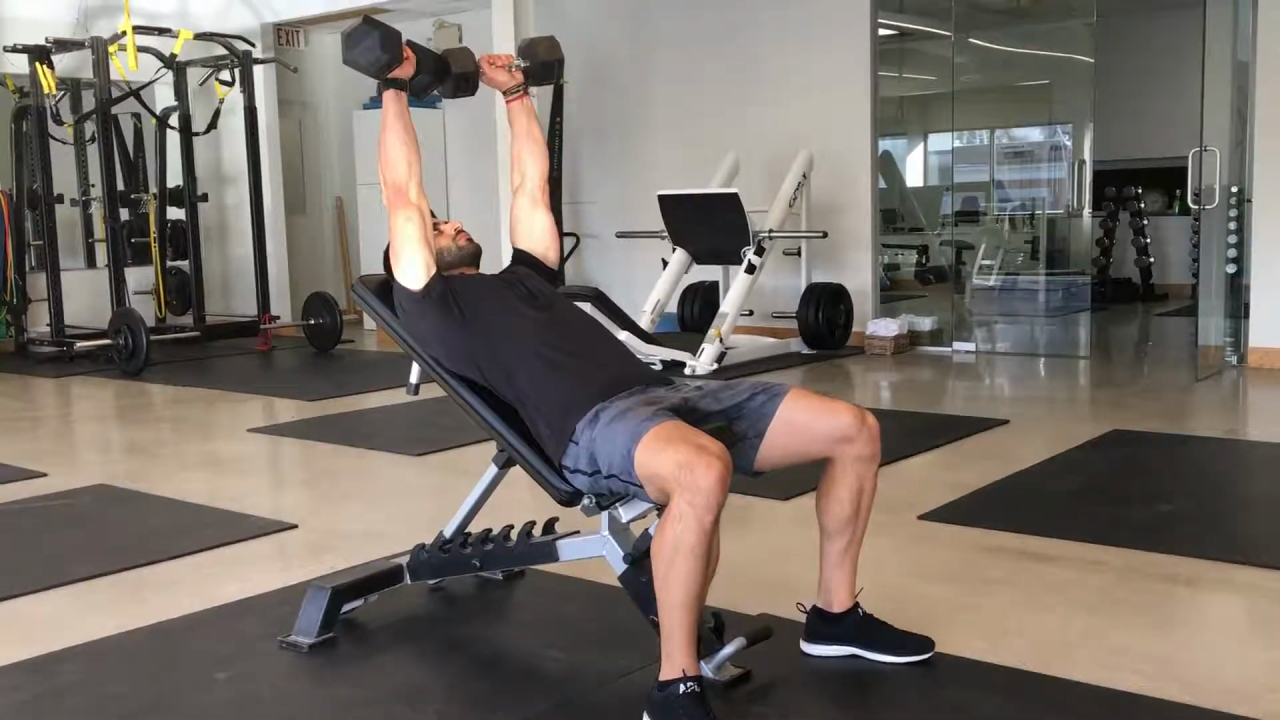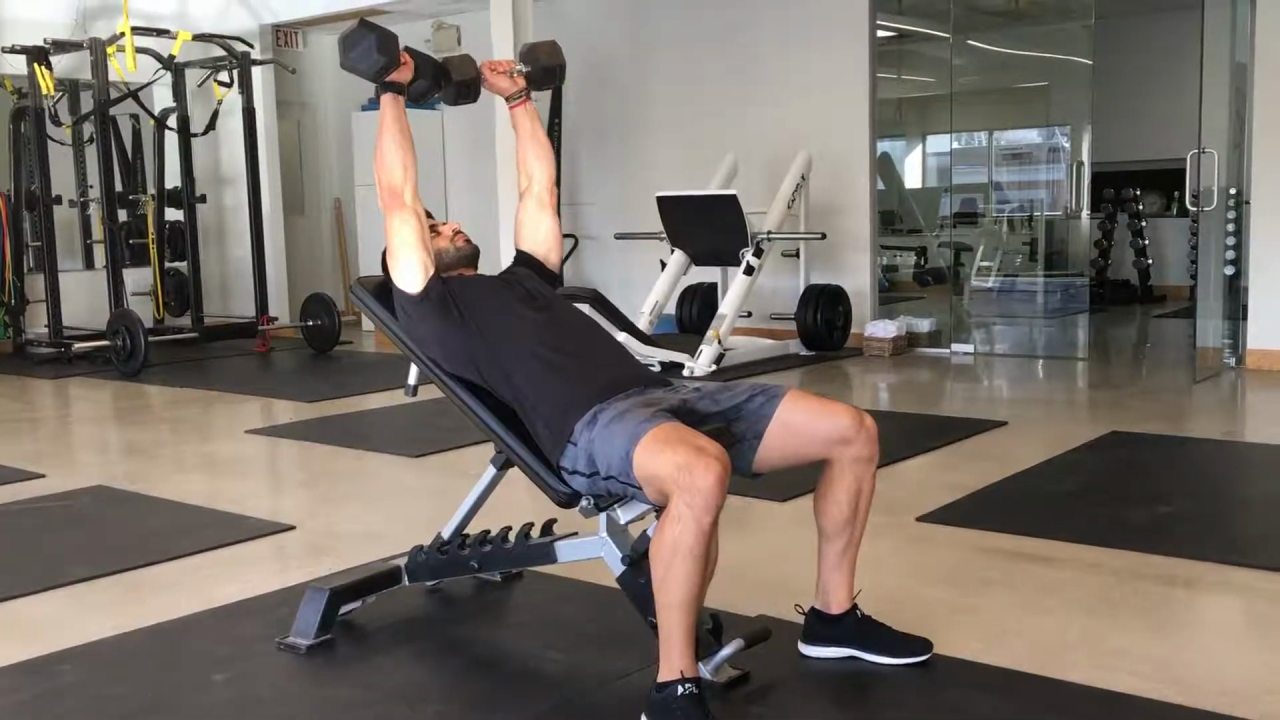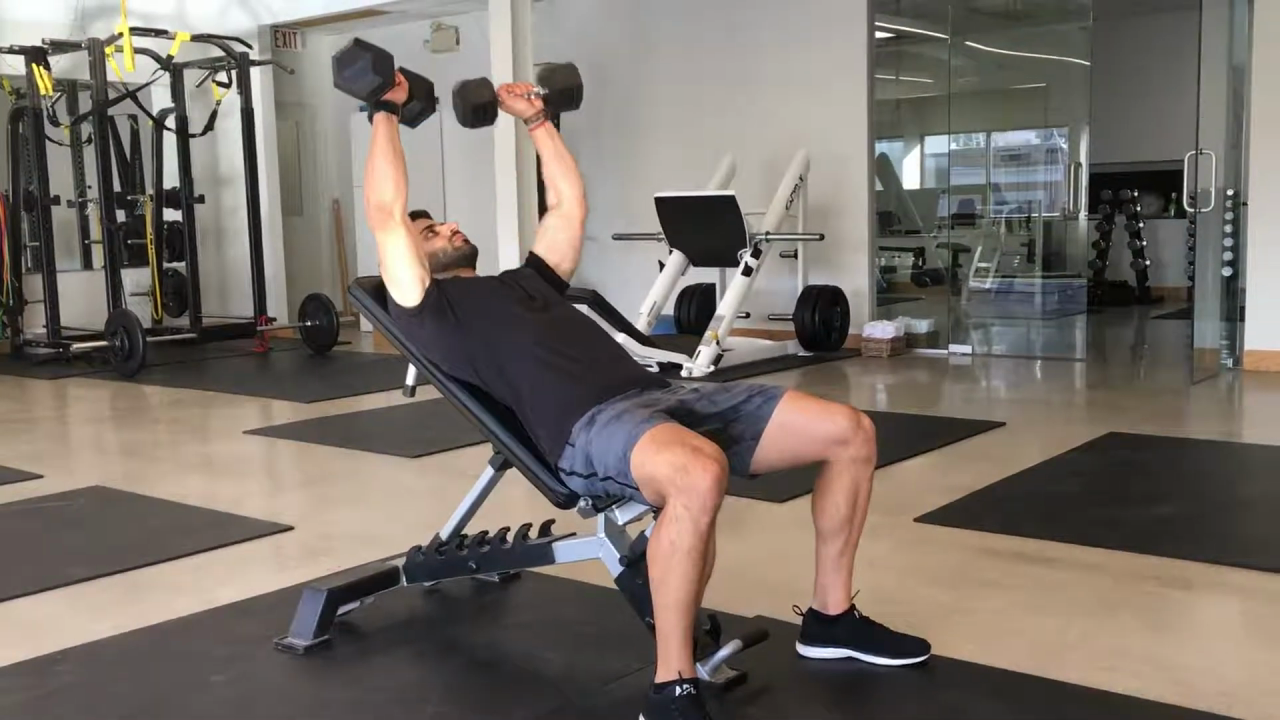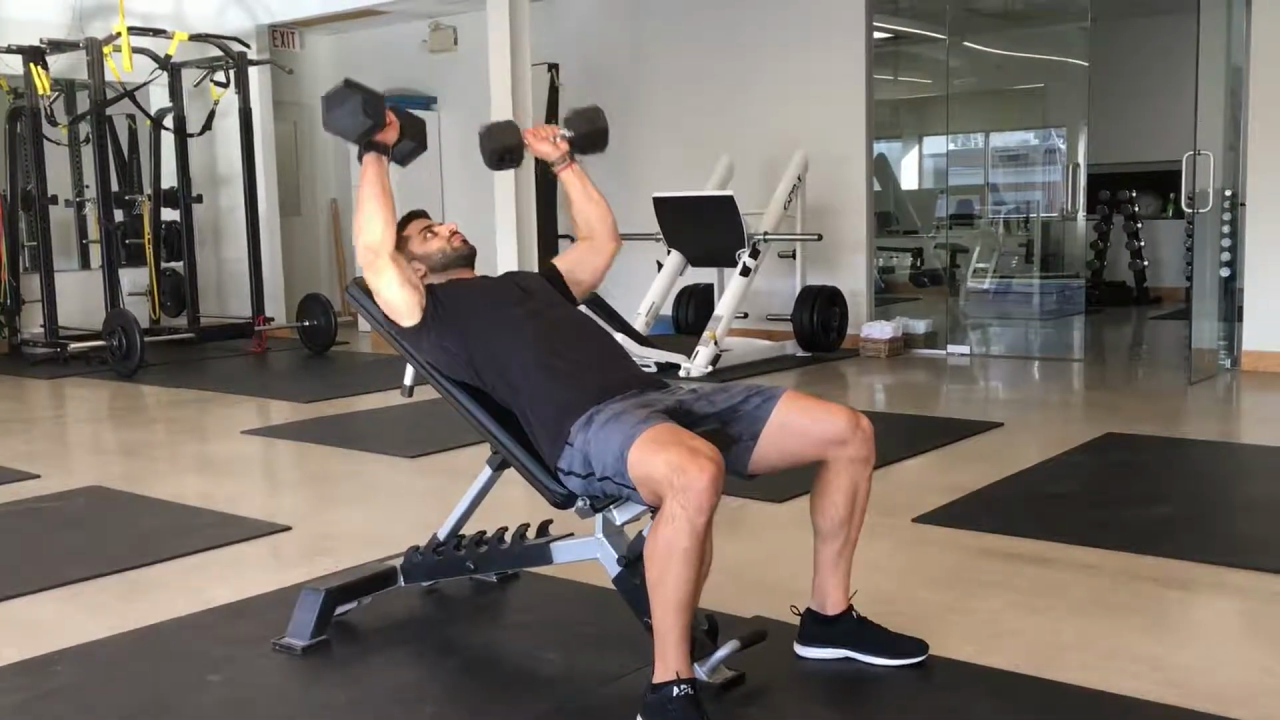
dt=0.2s
person 1, frame 1
left shoulder: (522, 276)
right shoulder: (435, 305)
left elbow: (531, 184)
right elbow: (402, 196)
left wrist: (515, 93)
right wrist: (395, 89)
left hip: (661, 392)
right hip: (591, 426)
left knee: (854, 429)
right knee: (703, 473)
left ankle: (835, 614)
person 1, frame 2
left shoulder: (521, 279)
right shoulder: (434, 306)
left elbow: (539, 188)
right elbow: (397, 200)
left wrist: (518, 98)
right wrist: (392, 93)
left hip: (658, 393)
right hip: (589, 427)
left knee: (852, 431)
right knee: (702, 475)
left ankle: (834, 616)
person 1, frame 3
left shoulder: (523, 280)
right shoulder: (433, 308)
left elbow: (569, 203)
right elbow: (386, 217)
left wrist: (535, 119)
right wrist: (386, 112)
left hip: (657, 394)
right hip: (588, 428)
left knee: (850, 432)
right knee: (699, 475)
left ankle: (831, 616)
person 1, frame 4
left shoulder: (526, 284)
right shoulder: (432, 312)
left elbow: (601, 238)
right elbow: (377, 257)
left wrist: (561, 161)
right wrist: (375, 154)
left hip: (656, 392)
right hip: (586, 427)
left knee: (848, 432)
right knee: (696, 475)
left ankle: (829, 617)
